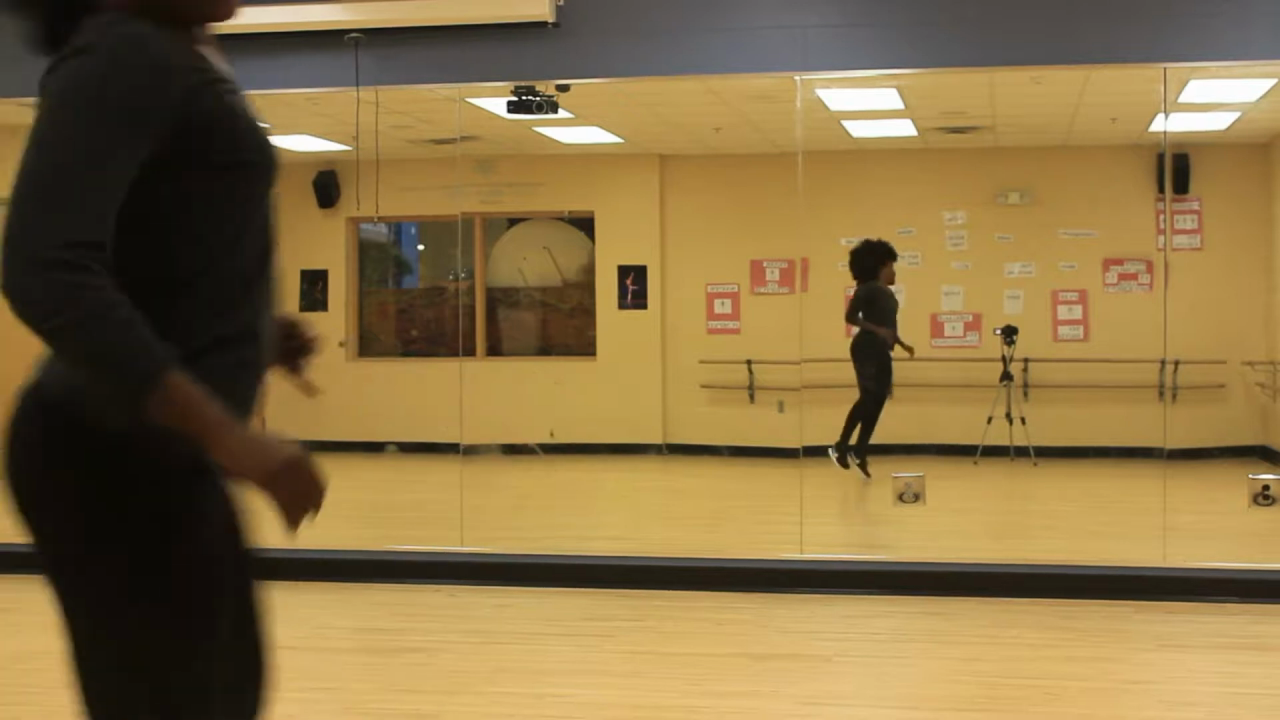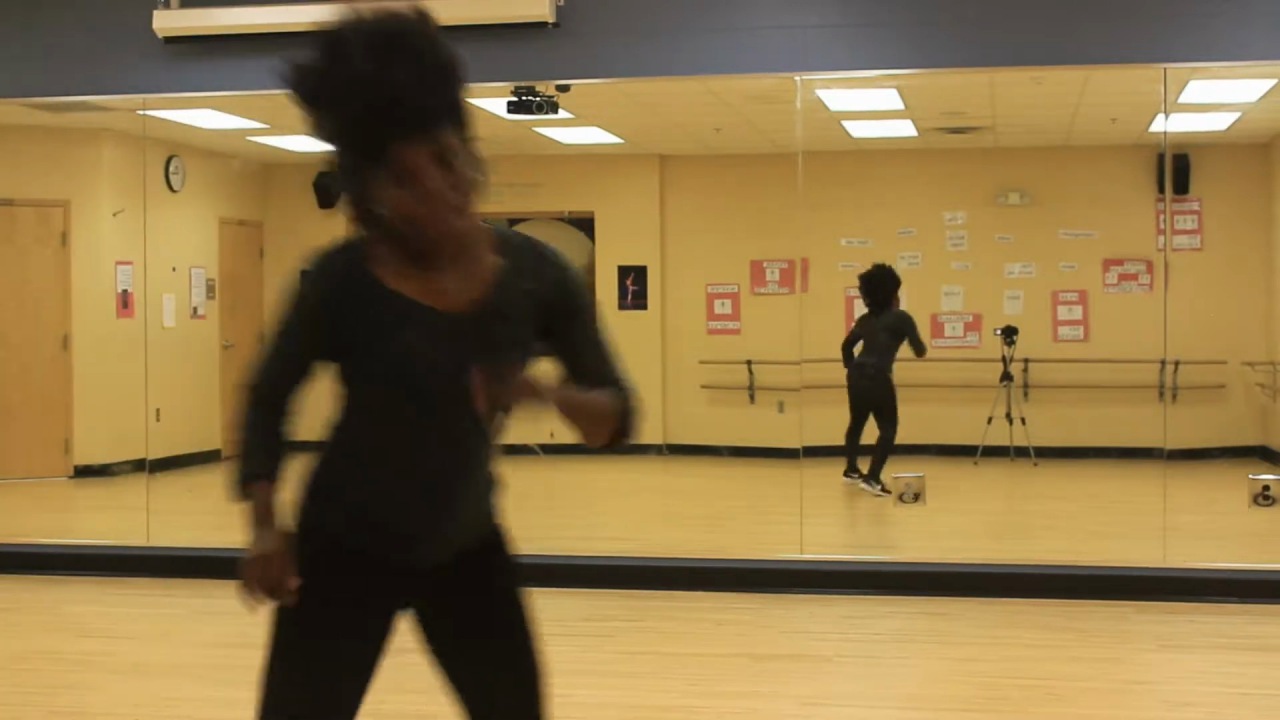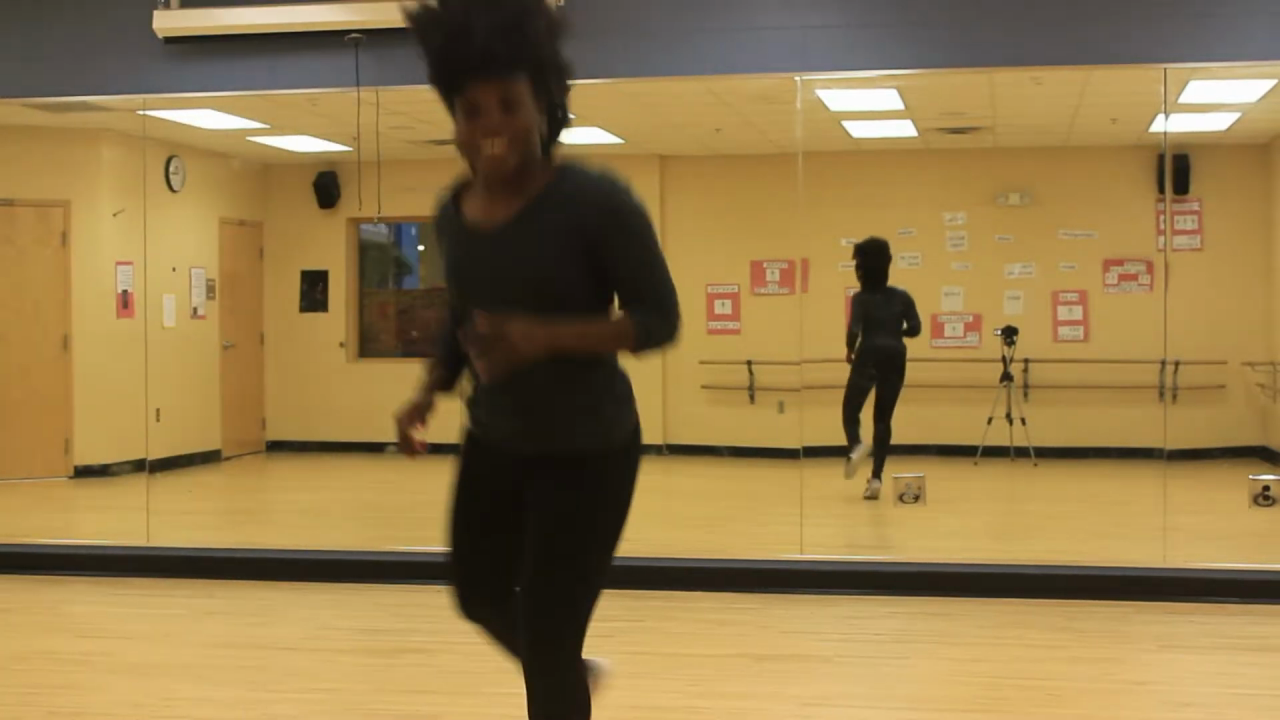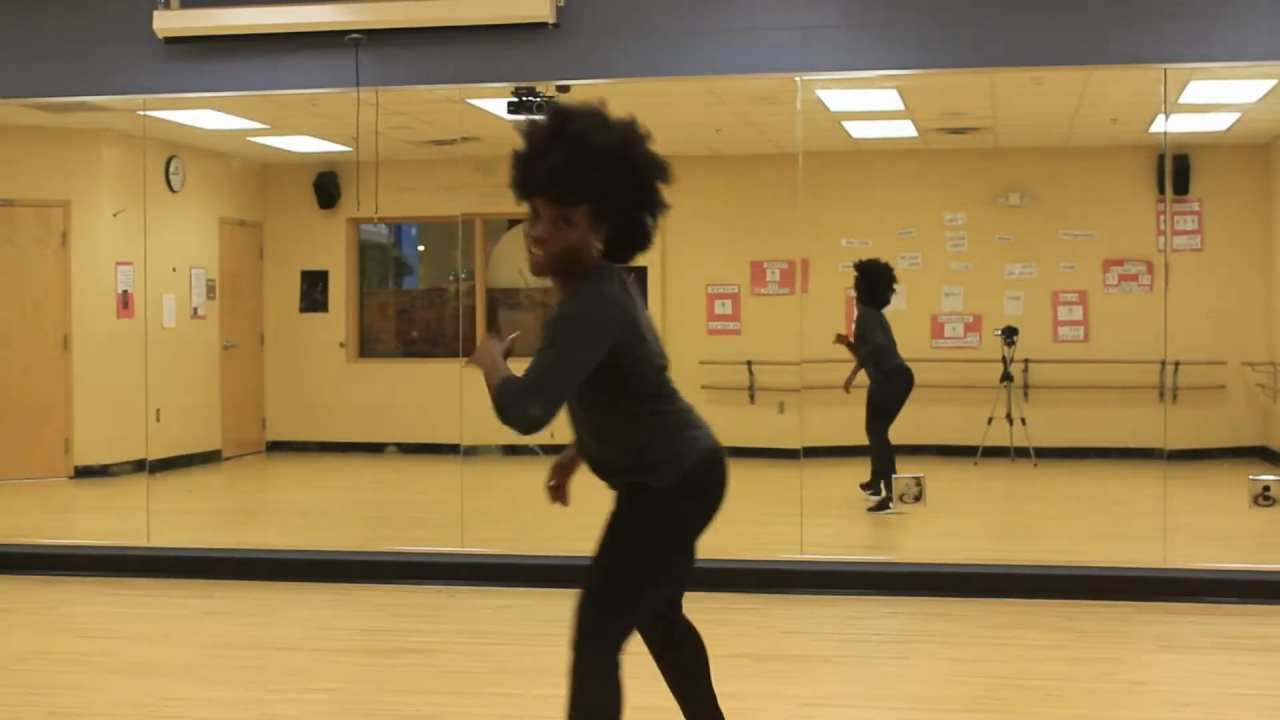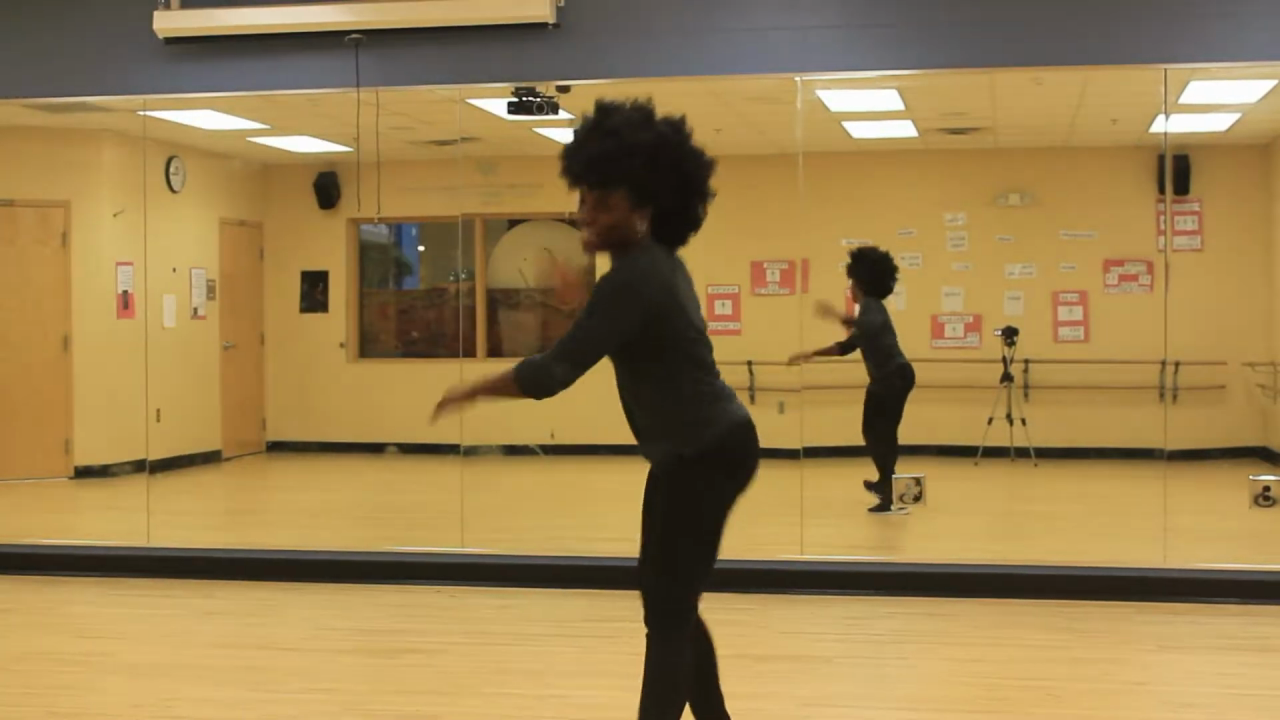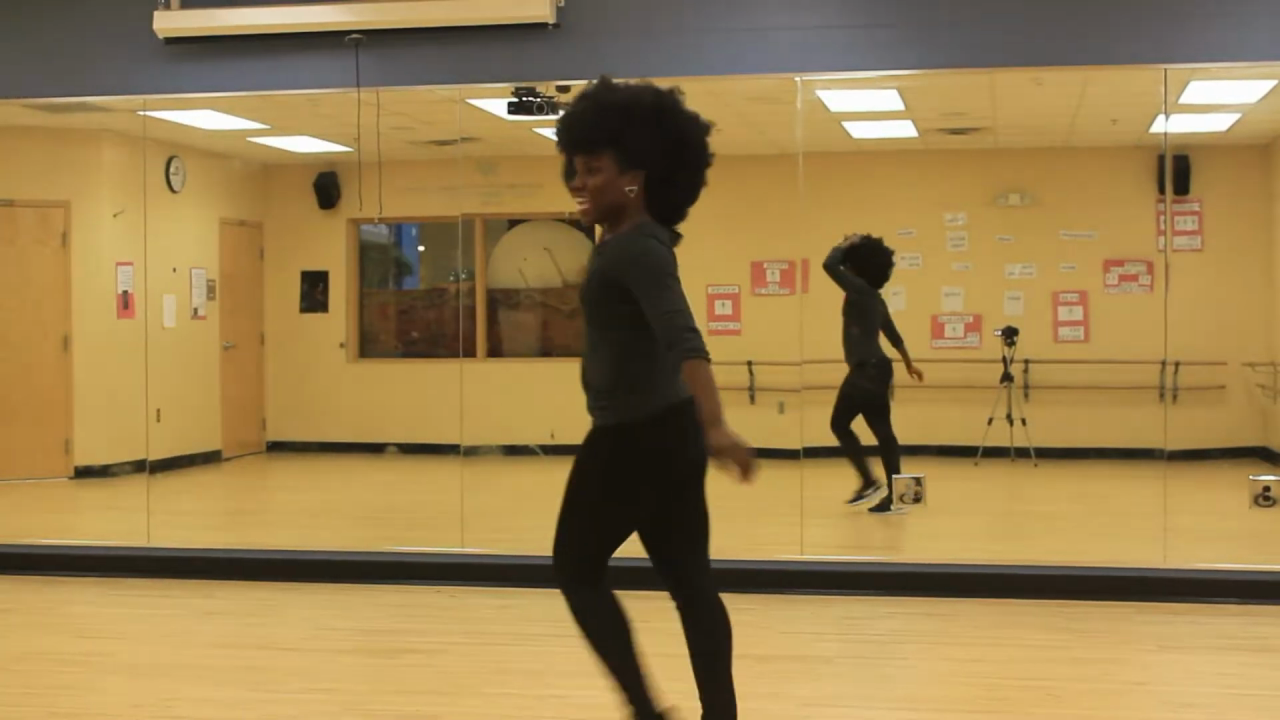
dt=0.4s
person 1, frame 1
left shoulder: (185, 68)
right shoulder: (122, 62)
left wrist: (255, 334)
right wrist: (224, 433)
left hip: (156, 453)
right hip: (115, 455)
person 1, frame 2
left shoulder: (540, 274)
right shoulder: (341, 282)
left elbow: (613, 409)
right elbow: (268, 401)
left wrist: (550, 395)
right wrist: (264, 527)
left hip: (463, 542)
right hip: (349, 546)
person 1, frame 3
left shoulder: (595, 201)
right shoulder: (458, 210)
left elbow: (659, 322)
left wrist: (545, 336)
right wrist: (429, 391)
left hip: (592, 450)
right hip: (497, 444)
left knee: (548, 643)
right knee: (479, 599)
person 1, frame 4
left shoulder: (596, 305)
right shoulder: (591, 293)
left elbow: (525, 410)
left wrist: (490, 360)
right wrist: (576, 455)
left hip: (675, 482)
right hip: (660, 475)
left knee: (595, 637)
right knee: (656, 610)
person 1, frame 5
left shoulder: (631, 282)
right shoulder: (658, 264)
left elbow: (551, 373)
left wrist: (472, 389)
right wrist: (586, 304)
left hip: (703, 453)
right hip: (707, 446)
left knee: (667, 614)
right knee: (671, 604)
person 1, frame 6
left shoulder: (636, 248)
right shoulder: (631, 231)
left elbow: (681, 337)
right elbow: (573, 172)
left wrist: (716, 421)
left hip: (640, 432)
right hip: (671, 428)
left knee: (576, 570)
right knee: (691, 581)
person 2, frame 1
left shoulder: (888, 294)
right shoulder: (869, 290)
right elbow: (850, 317)
left wrist: (901, 343)
right wrist: (876, 329)
left hip: (882, 355)
right hip: (867, 351)
left knee: (877, 403)
right knee: (869, 399)
left ankle: (859, 453)
right ankle: (841, 447)
person 2, frame 2
left shoulder: (866, 319)
right shoulder: (901, 317)
left elbow: (846, 346)
right elbow: (920, 351)
left wrist: (851, 368)
right wrist: (918, 346)
left hip: (856, 374)
right hip: (876, 377)
left knee: (857, 423)
right knee: (888, 426)
left ankle: (852, 469)
right ankle: (871, 478)
person 2, frame 3
left shoulder: (861, 298)
right shoulder: (902, 296)
left elbow: (854, 329)
right elbow: (915, 329)
left wrist: (849, 350)
left hip: (868, 357)
right hip: (894, 359)
left knee: (850, 410)
right knee: (883, 419)
left ankle: (855, 445)
right ankle: (876, 476)
person 2, frame 4
left shoulder: (866, 315)
right shoulder: (878, 316)
left elbow: (877, 345)
left wrist: (853, 372)
right wrist: (848, 344)
left hip: (887, 377)
right hip: (902, 376)
left knee: (877, 432)
right knee: (878, 430)
left ankle: (892, 492)
right ankle: (875, 483)
person 2, frame 5
left shoulder: (872, 306)
right shoulder: (871, 308)
left elbow: (871, 328)
right elbow: (849, 345)
left wrist: (837, 316)
right wrist: (812, 354)
left hip: (889, 377)
right hip: (899, 375)
left knee: (874, 434)
right knee: (884, 434)
left ankle: (892, 496)
right ankle: (885, 485)
person 2, frame 6
left shoulder: (860, 290)
right shoulder: (873, 298)
left elbow: (830, 264)
right elbow: (893, 334)
left wrist: (847, 243)
right wrist: (908, 364)
left hip: (868, 370)
right hip: (873, 368)
left knee: (839, 424)
right knee: (881, 430)
left ankle: (869, 481)
